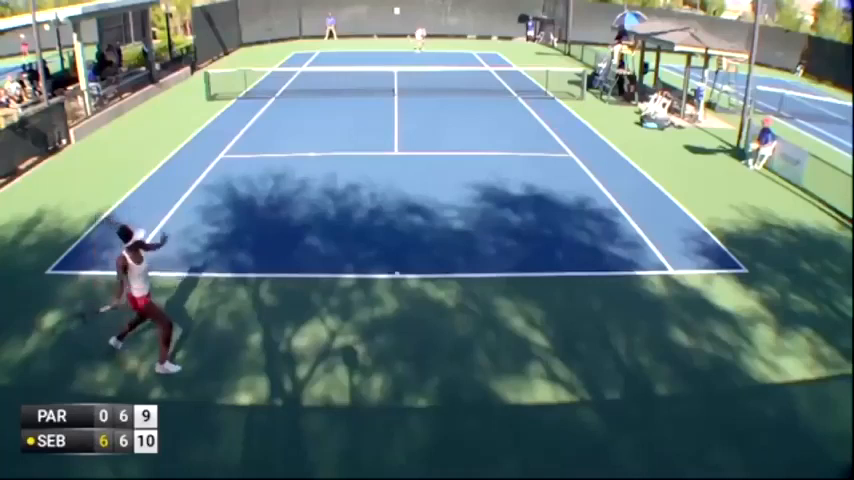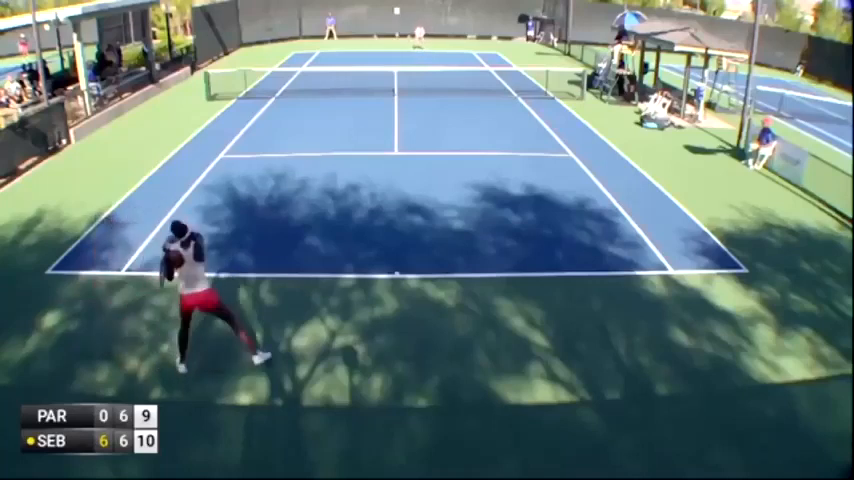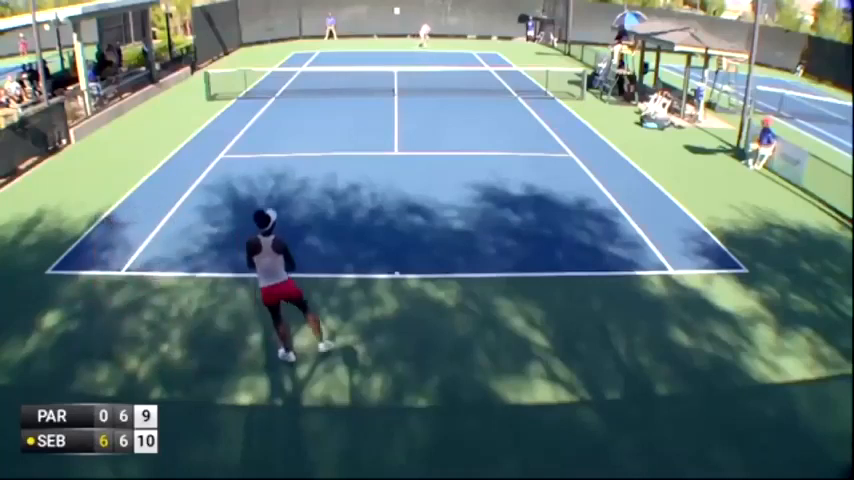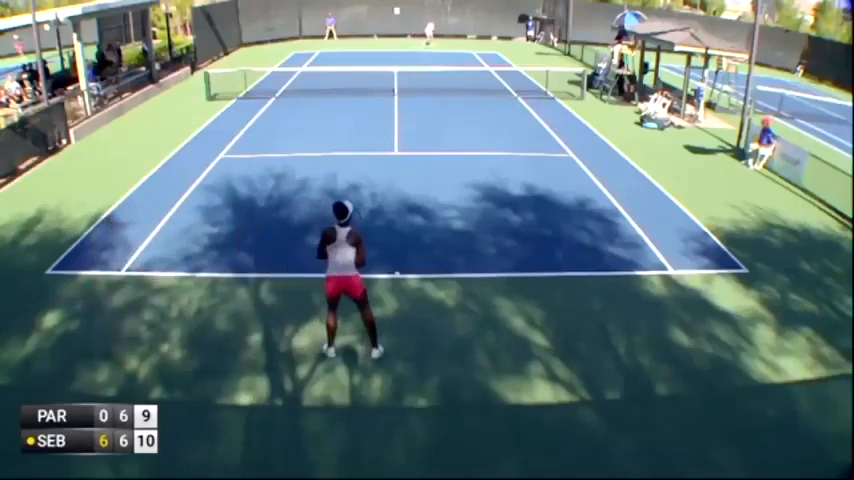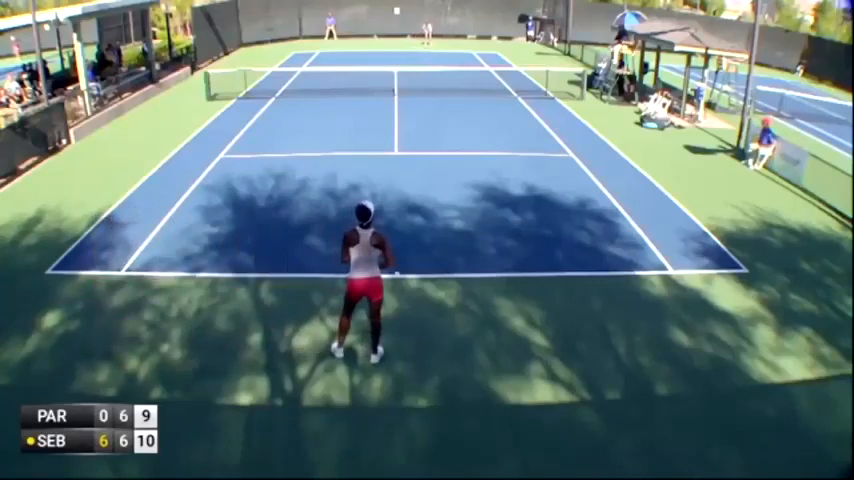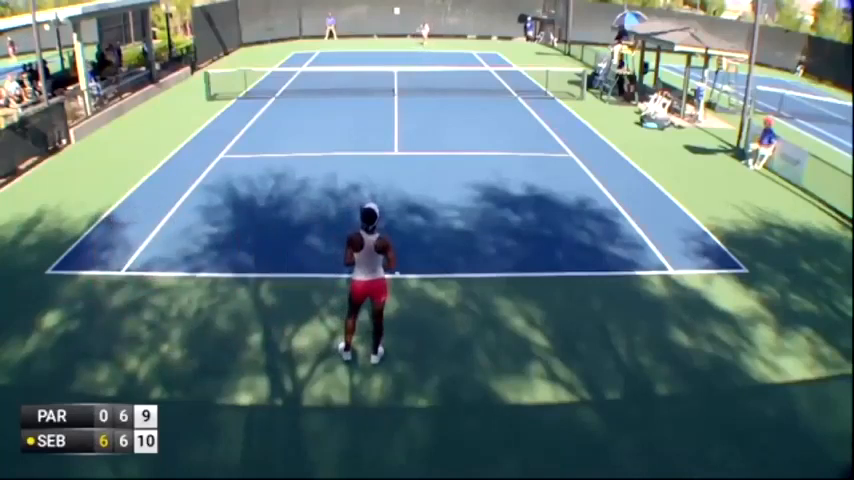
dt=0.5s
person 1, frame 1
left shoulder: (139, 247)
right shoulder: (122, 260)
left elbow: (149, 247)
right elbow: (121, 282)
left wrist: (161, 244)
right wrist: (118, 298)
left hip: (143, 293)
right hip: (139, 298)
left knee: (141, 317)
right knee: (166, 324)
left ankle: (117, 339)
right ankle: (162, 363)
person 1, frame 2
left shoulder: (172, 255)
right shoulder: (198, 248)
left elbow: (169, 277)
right elbow: (197, 236)
left hip: (186, 297)
right hip: (205, 294)
left knee: (184, 328)
right knee: (233, 323)
left ankle: (181, 363)
right ankle: (256, 355)
person 1, frame 3
left shoulder: (251, 243)
right shoulder: (280, 243)
left elbow: (251, 265)
right elbow: (290, 267)
left hip: (268, 289)
right hip: (285, 284)
left knee: (277, 318)
right knee: (306, 309)
left ankle: (287, 351)
right ankle: (322, 342)
person 1, frame 4
left shoulder: (327, 233)
right shoulder: (355, 236)
left elbow: (320, 255)
right elbow: (361, 262)
left hip: (333, 280)
right hip: (352, 280)
left knee: (331, 311)
right knee: (366, 312)
left ankle: (330, 347)
right ankle: (375, 348)
person 1, frame 5
left shoulder: (349, 235)
right shoulder: (379, 238)
left elbow: (344, 259)
right elbow: (390, 262)
left hip: (355, 282)
right hip: (374, 282)
left knee: (346, 313)
right knee: (375, 316)
left ankle: (339, 347)
right ankle: (375, 352)
person 1, frame 6
left shoulder: (353, 239)
right shoulder: (383, 242)
left elbow: (348, 262)
right elbow: (392, 265)
left hip: (358, 283)
right hip: (377, 283)
left knee: (351, 315)
right knee: (377, 318)
left ankle: (347, 349)
right ankle: (375, 353)
